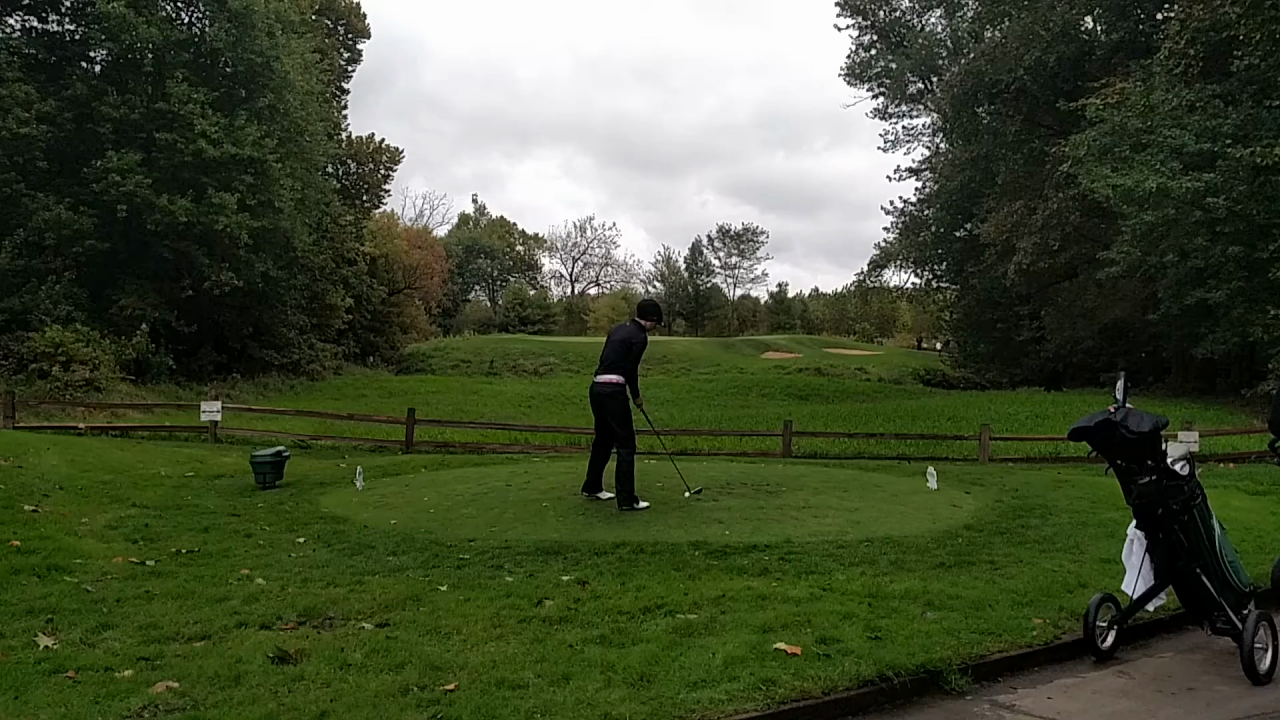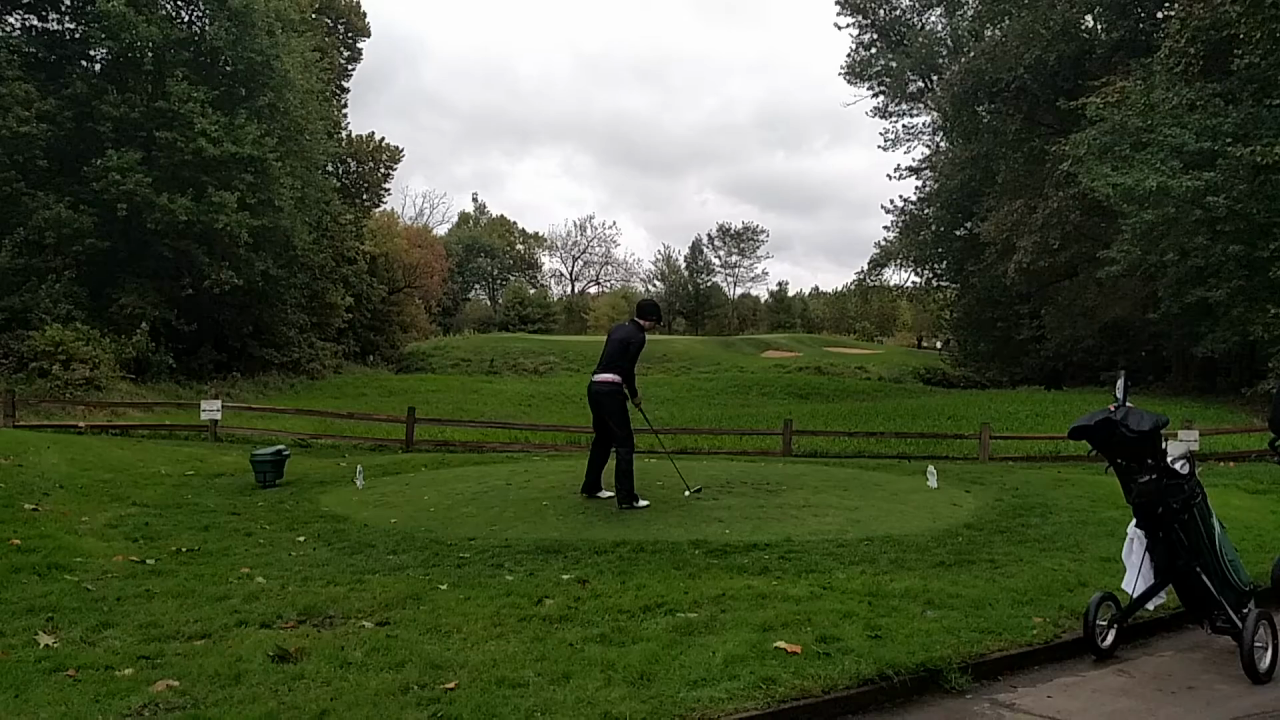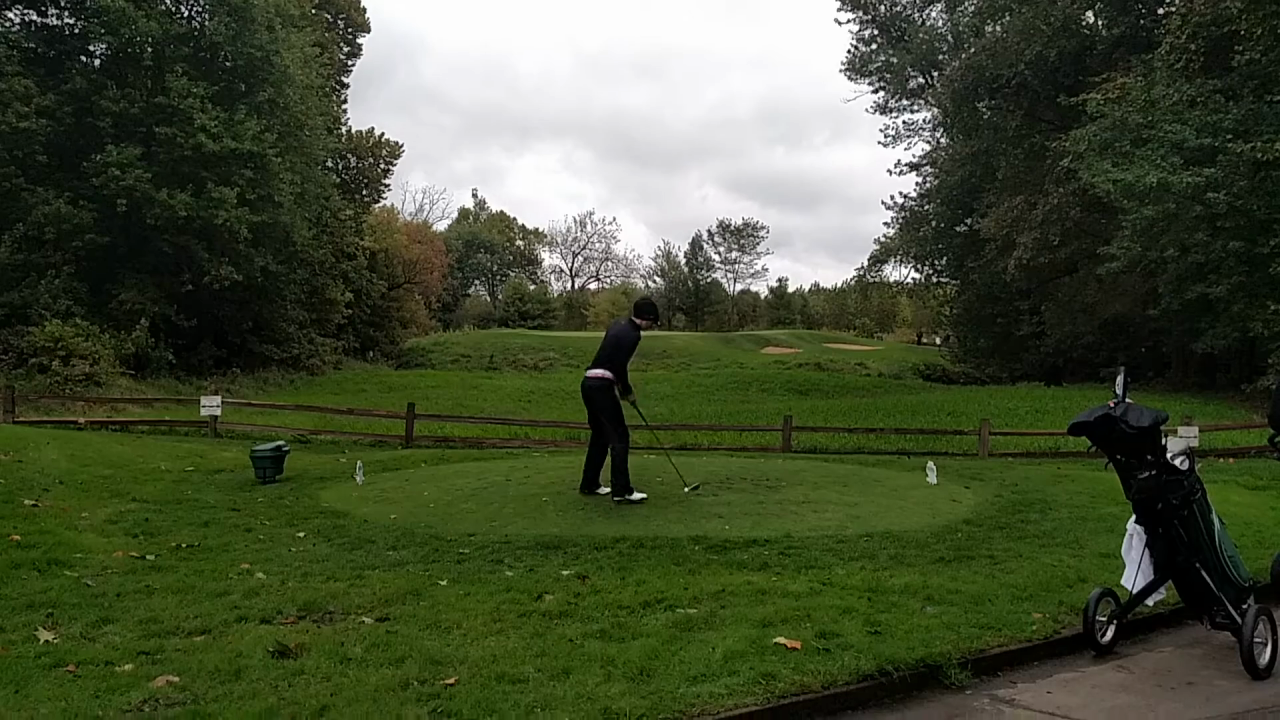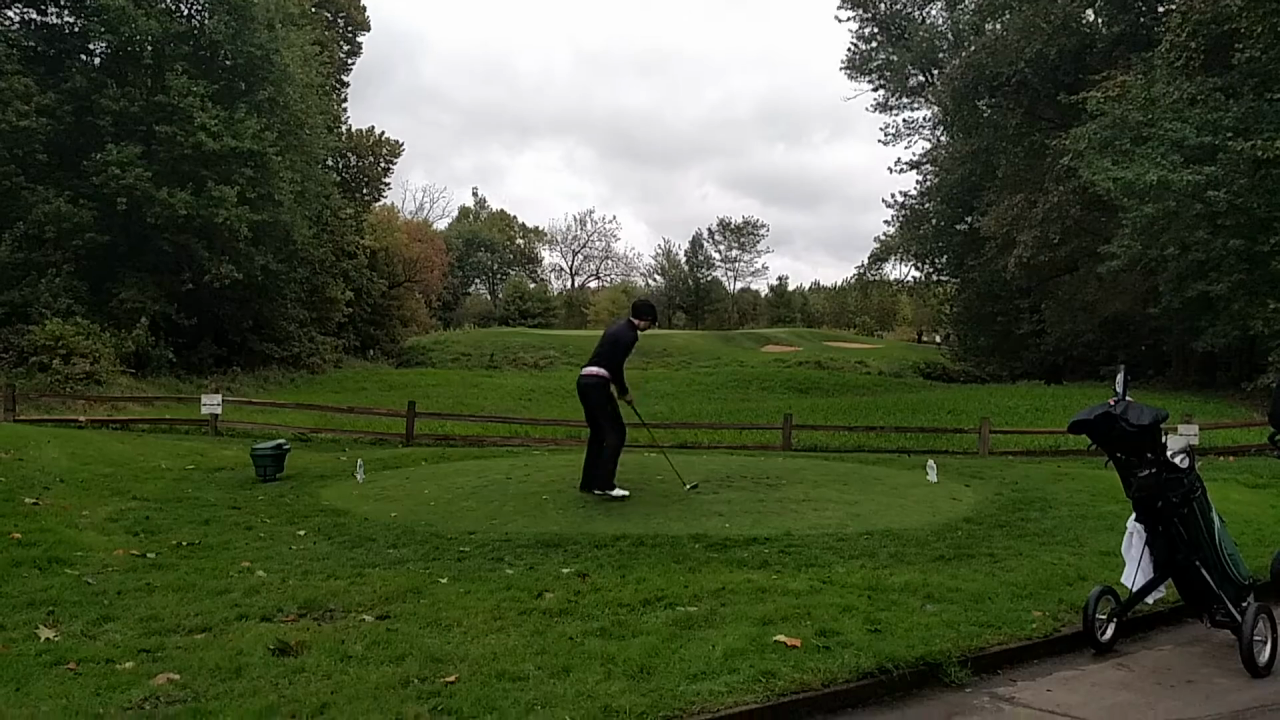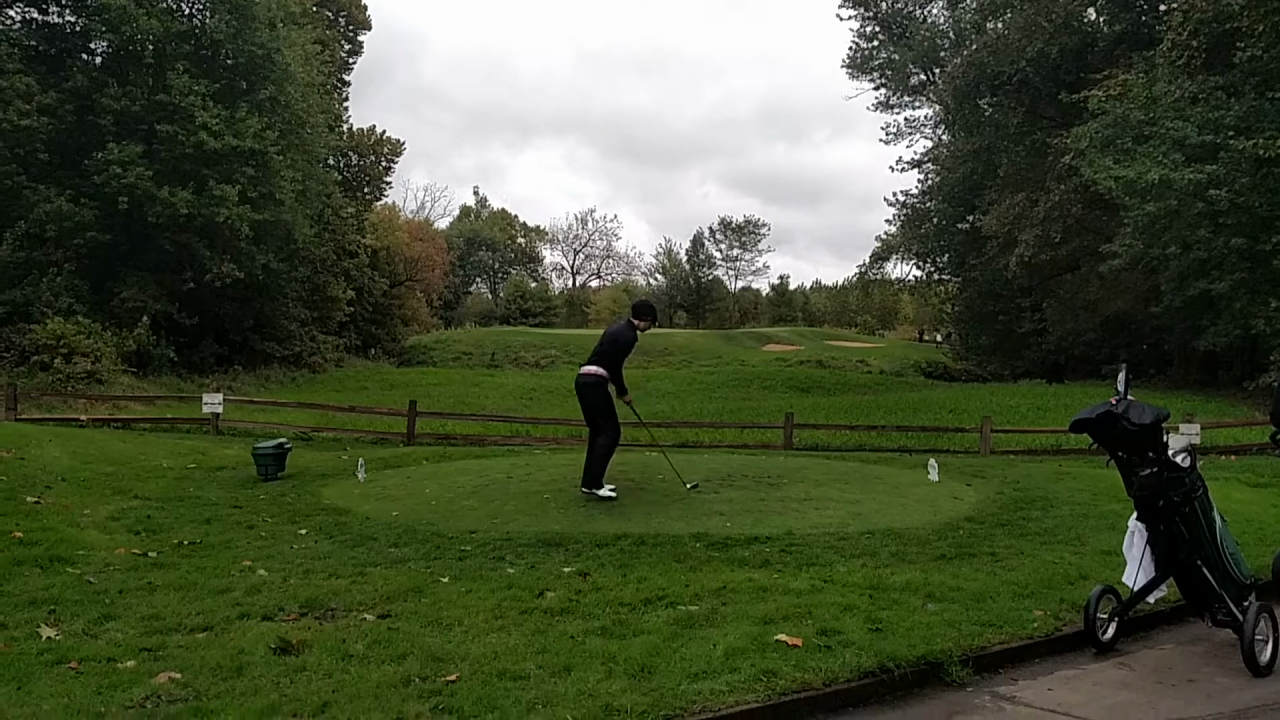
dt=0.1s
person 1, frame 1
left shoulder: (618, 329)
right shoulder: (639, 337)
right elbow: (630, 369)
right wrist: (636, 395)
left hip: (597, 387)
right hip: (612, 391)
left knee: (603, 439)
right knee: (626, 444)
left ankle: (592, 486)
right ankle: (627, 499)
person 1, frame 2
left shoulder: (618, 329)
right shoulder: (637, 337)
right elbow: (627, 369)
left wrist: (622, 390)
right wrist: (634, 395)
left hip: (595, 386)
right hip: (609, 390)
left knee: (603, 438)
right knee: (624, 442)
left ankle: (591, 487)
right ankle: (626, 497)
person 1, frame 3
left shoulder: (619, 326)
right shoulder: (631, 335)
right elbow: (619, 367)
left wrist: (621, 389)
right wrist: (628, 392)
left hip: (590, 383)
right hip: (601, 386)
left knee: (600, 434)
right knee: (619, 436)
left ankle: (589, 483)
right ankle: (622, 490)
person 1, frame 4
left shoulder: (619, 327)
right shoulder: (628, 335)
right elbow: (616, 366)
left wrist: (618, 388)
right wrist: (624, 391)
left hip: (586, 381)
right hip: (596, 383)
left knee: (598, 432)
right knee: (616, 431)
left ankle: (590, 482)
right ankle: (605, 484)
person 1, frame 5
left shoulder: (619, 327)
right shoulder: (628, 335)
right elbow: (615, 366)
left wrist: (619, 390)
right wrist: (623, 392)
left hip: (585, 379)
right hip: (594, 383)
left knee: (598, 431)
right knee: (610, 432)
left ankle: (592, 480)
right ankle: (591, 483)
